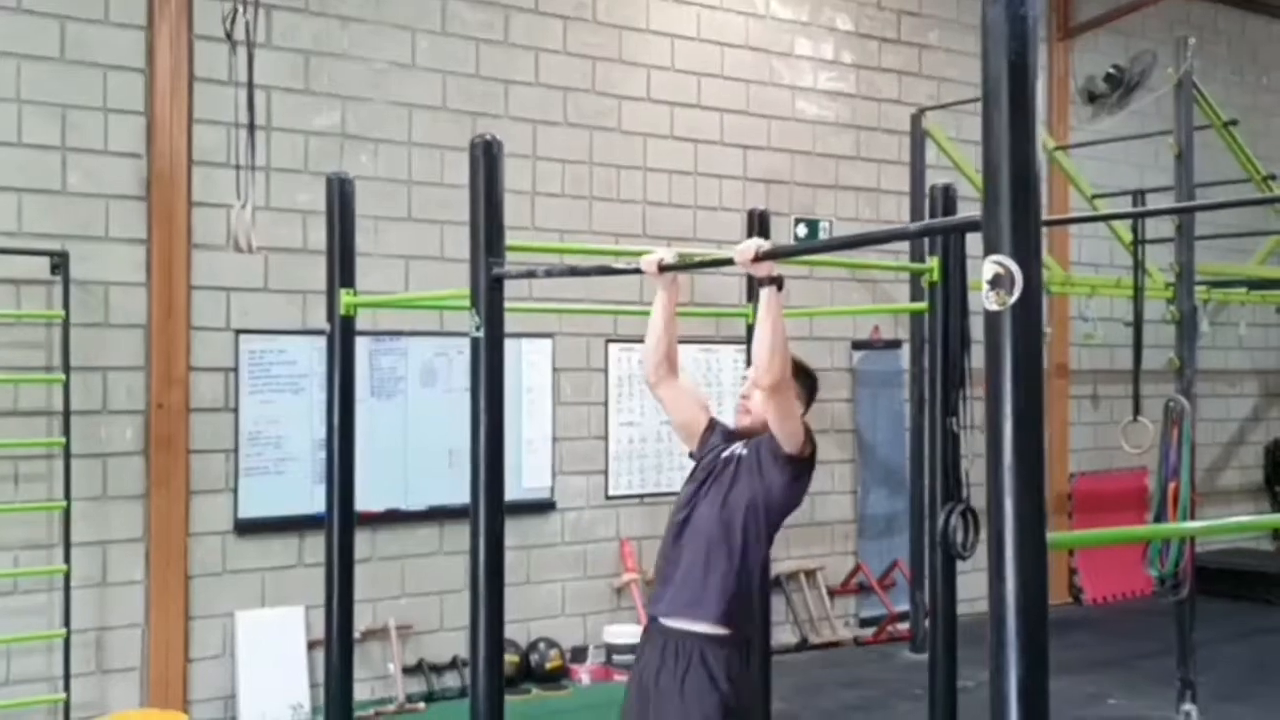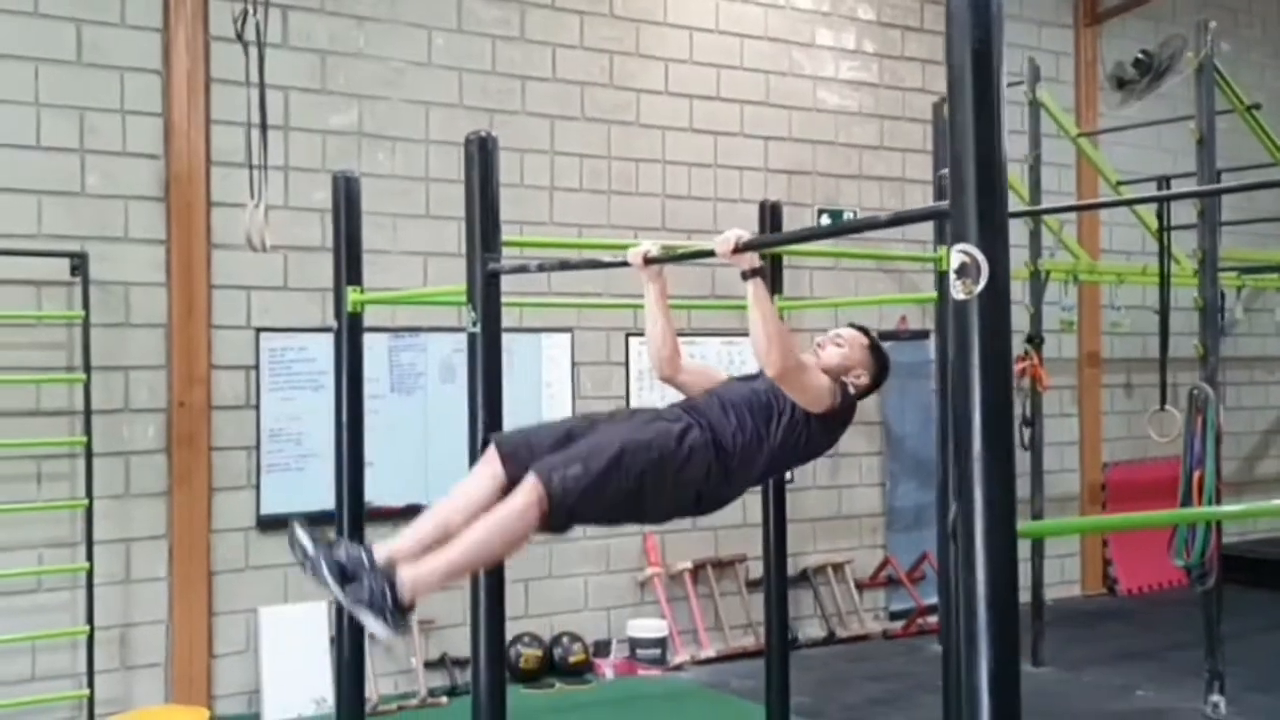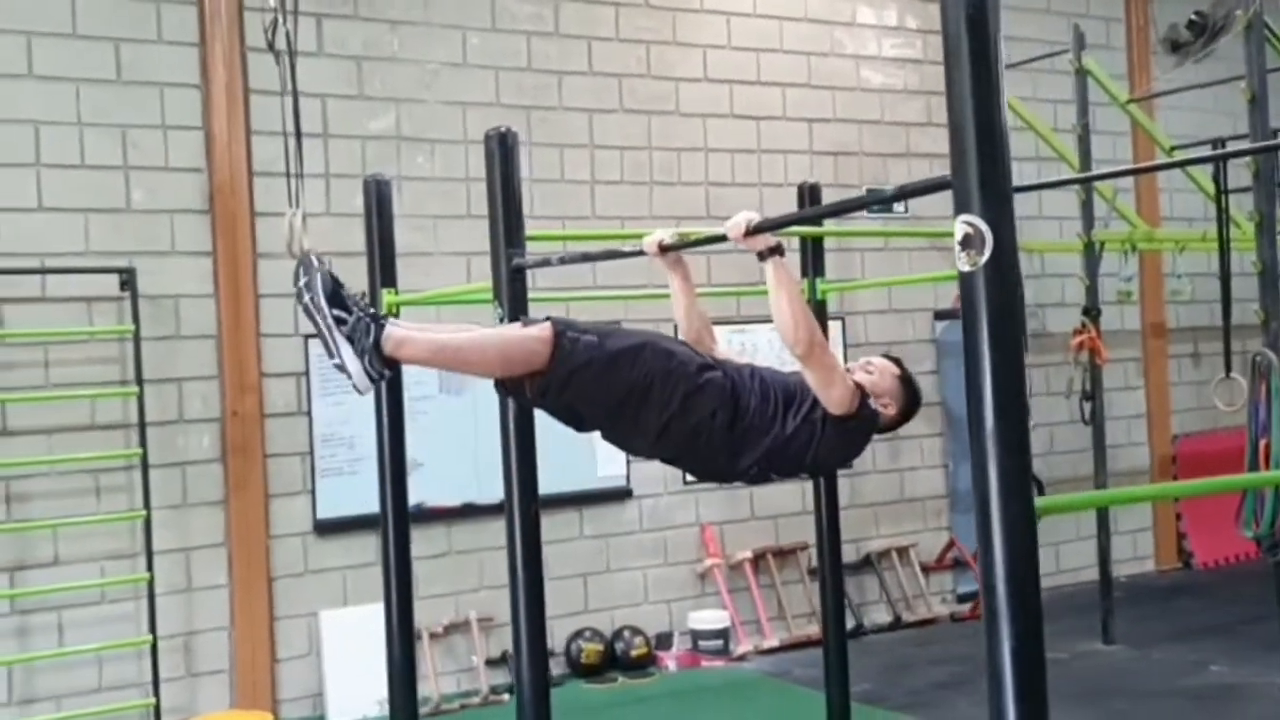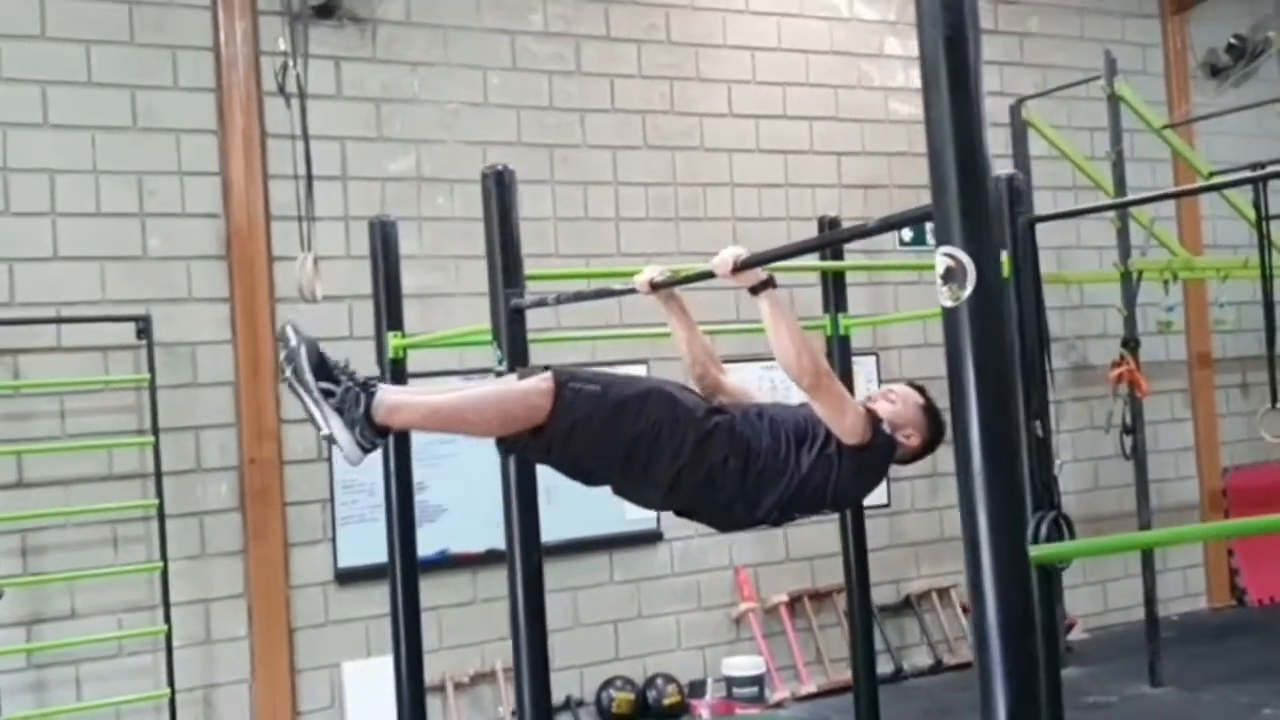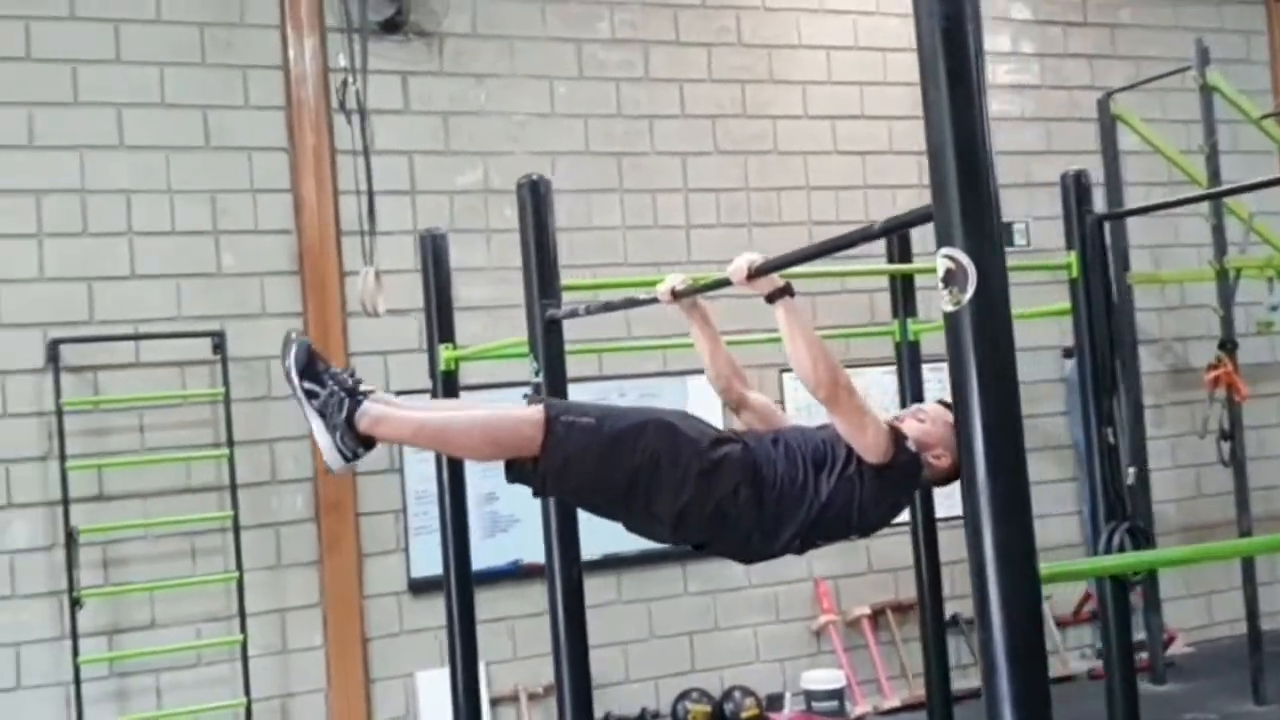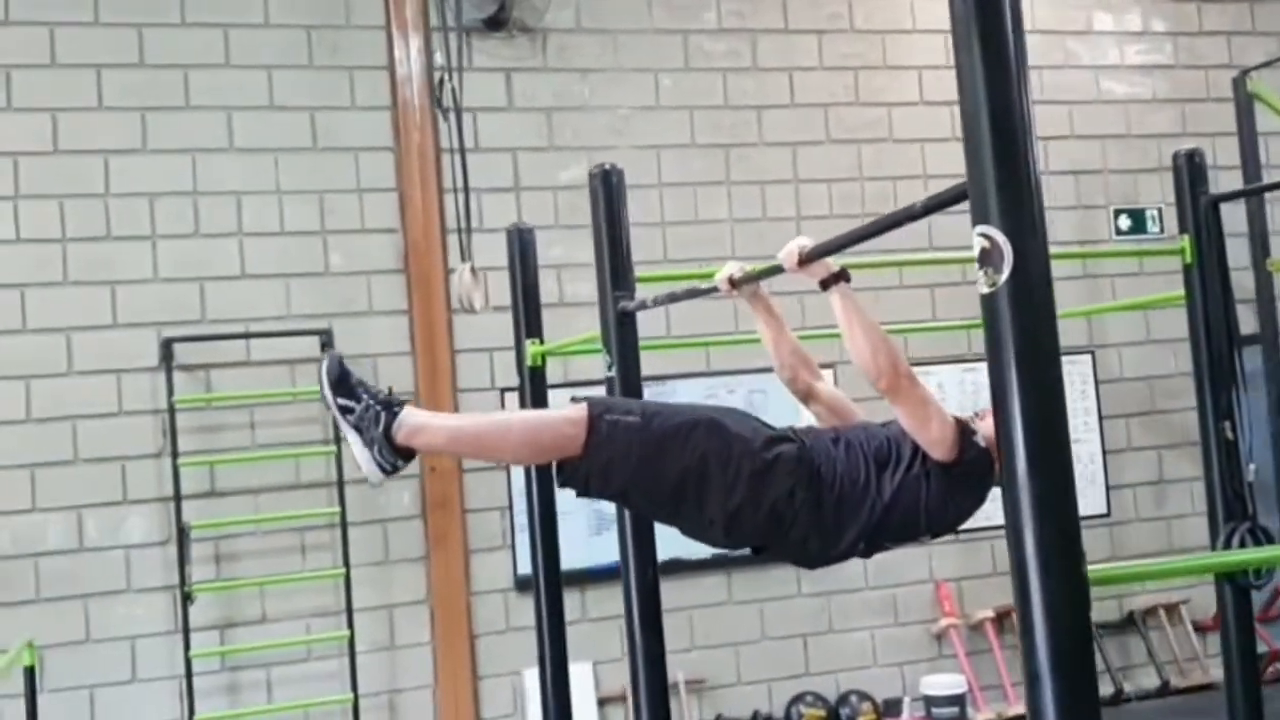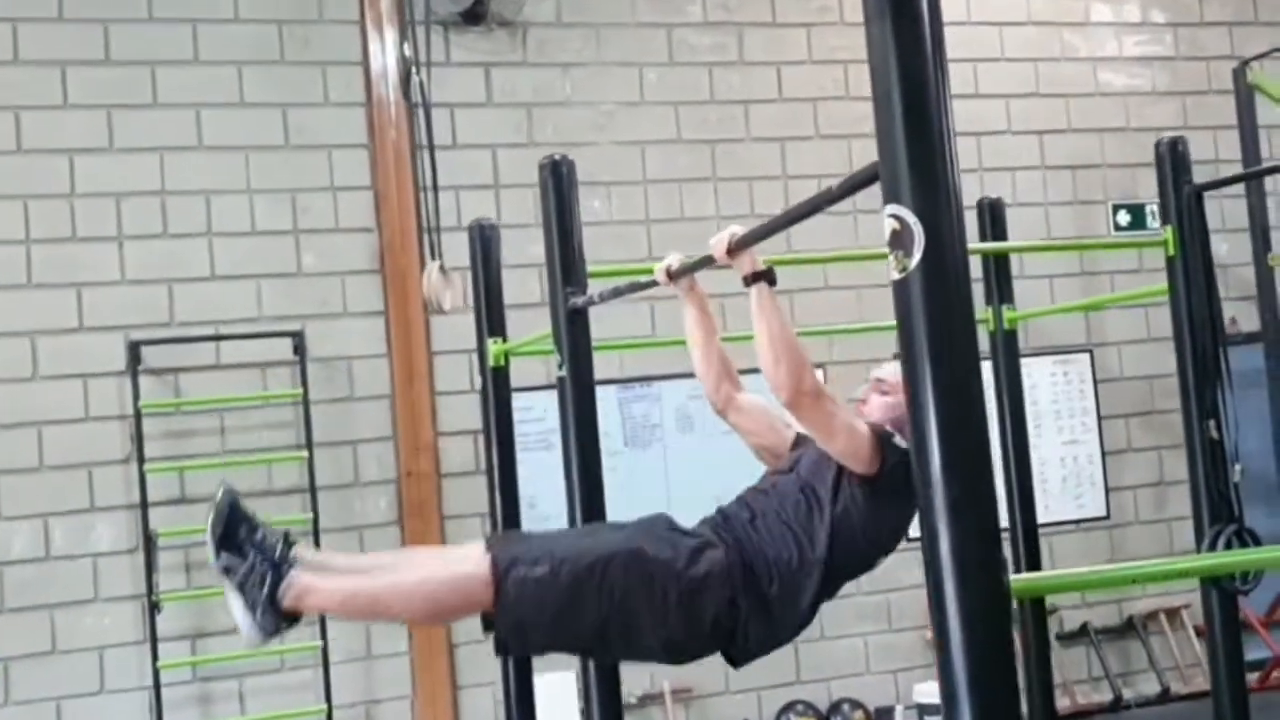
dt=0.7s
person 1, frame 1
left shoulder: (788, 455)
right shoulder: (720, 444)
left elbow: (773, 382)
right elbow: (660, 376)
left wrist: (769, 283)
right wrist: (666, 288)
left hip: (711, 648)
right hip: (660, 636)
person 1, frame 2
left shoulder: (827, 405)
right shoulder: (763, 383)
left elbow: (778, 364)
right elbow: (669, 364)
left wrist: (752, 272)
right wrist: (654, 280)
left hip: (691, 452)
right hip: (661, 431)
left knee: (542, 487)
right knee: (502, 457)
left ankle: (398, 589)
right ankle: (383, 562)
person 1, frame 3
left shoulder: (846, 420)
right shoulder: (791, 401)
left elbow: (807, 346)
right elbow: (702, 345)
left wrist: (770, 253)
right wrist: (676, 267)
left hip: (704, 410)
right hip: (688, 401)
left knee: (543, 343)
right knee: (531, 347)
left ankle: (377, 340)
right ankle: (374, 339)
person 1, frame 4
left shoulder: (862, 451)
right shoulder: (805, 435)
left elbow: (811, 375)
right elbow: (711, 380)
left wrist: (760, 287)
right wrist: (671, 302)
left hip: (710, 457)
right hip: (694, 452)
left knee: (543, 394)
right knee: (530, 402)
left ankle: (373, 409)
right ankle: (369, 404)
person 1, frame 5
left shoulder: (890, 470)
right shoulder: (833, 453)
left elbow: (831, 390)
right elbow: (738, 394)
left wrist: (778, 295)
right wrist: (694, 313)
left hip: (725, 487)
right hip: (713, 482)
left knee: (536, 426)
right knee: (527, 422)
left ankle: (359, 421)
right ankle: (360, 406)
person 1, frame 6
left shoulder: (961, 464)
right shoulder: (901, 451)
left elbow: (890, 378)
right elbow: (806, 382)
left wrist: (832, 281)
right wrist: (756, 300)
left hip: (778, 484)
right hip: (767, 485)
left knee: (579, 425)
right knee: (573, 426)
left ankle: (398, 431)
right ankle: (403, 423)
person 1, frame 7
left shoulder: (886, 467)
right shoulder: (822, 453)
left elbow: (798, 387)
right elbow: (726, 395)
left wrist: (757, 278)
right wrist: (691, 295)
left hip: (707, 585)
right hip: (692, 559)
left knee: (483, 578)
right knee: (477, 565)
left ankle: (285, 588)
right ankle: (292, 569)
